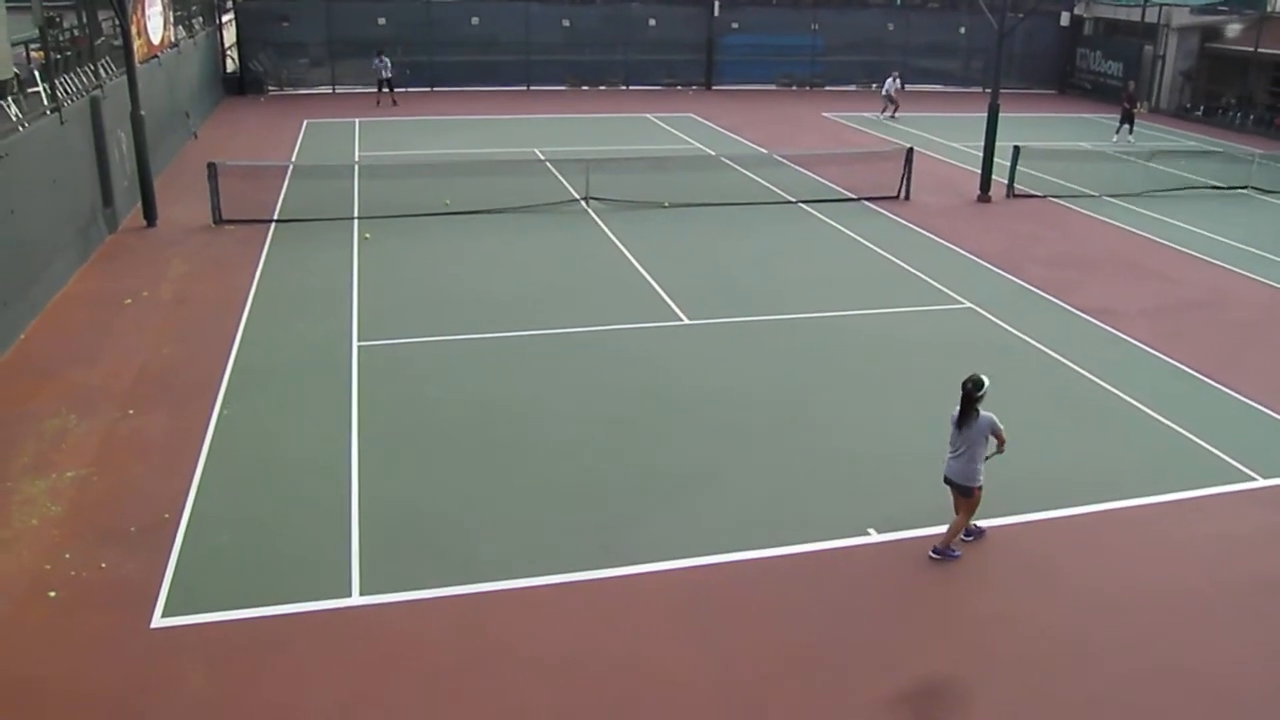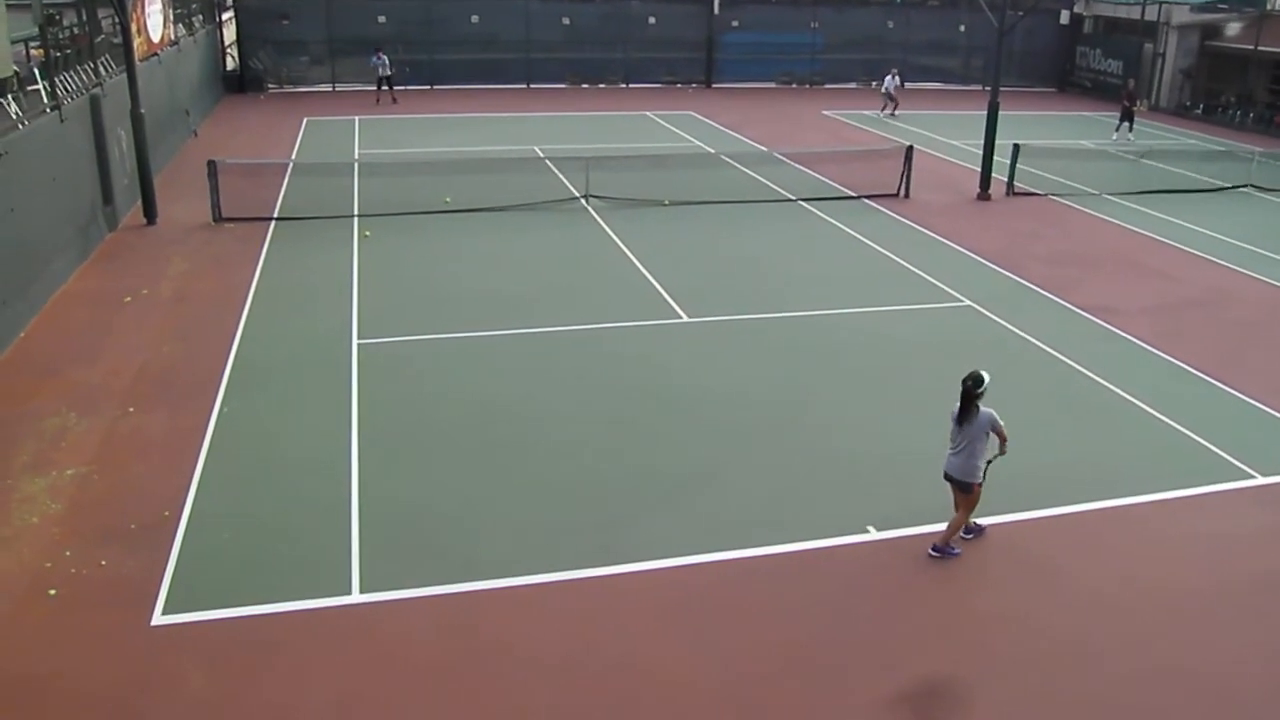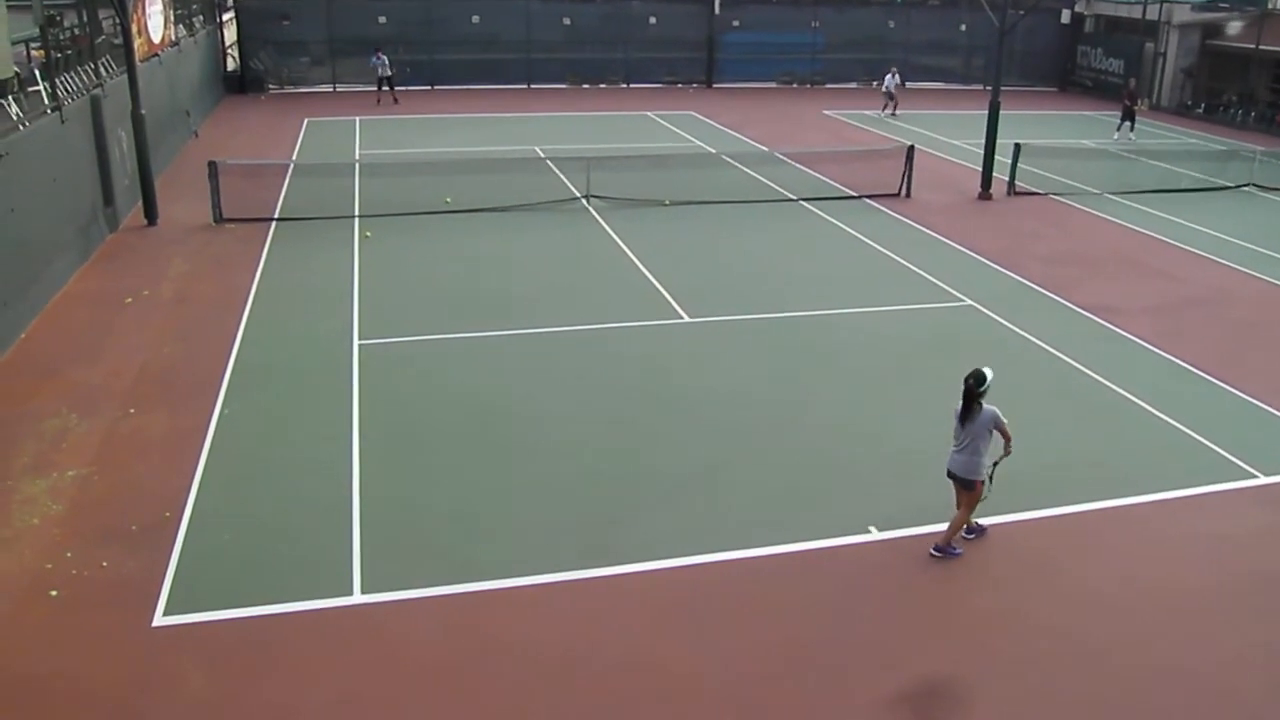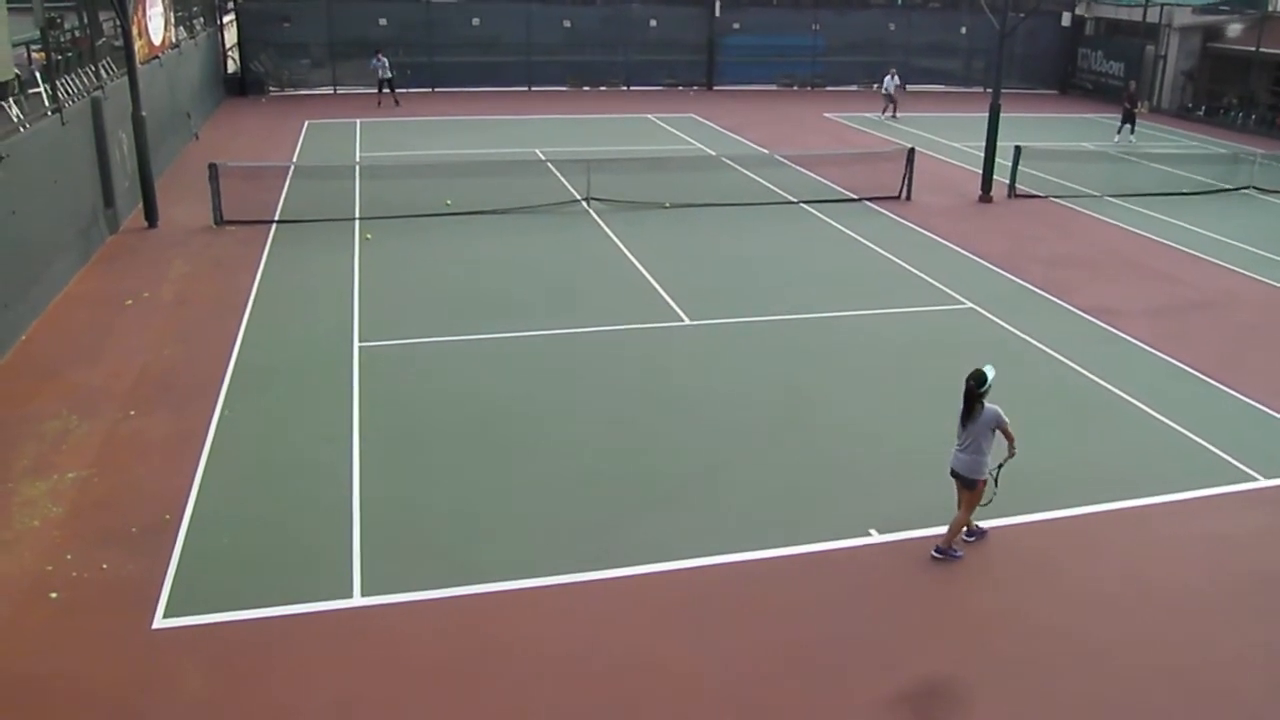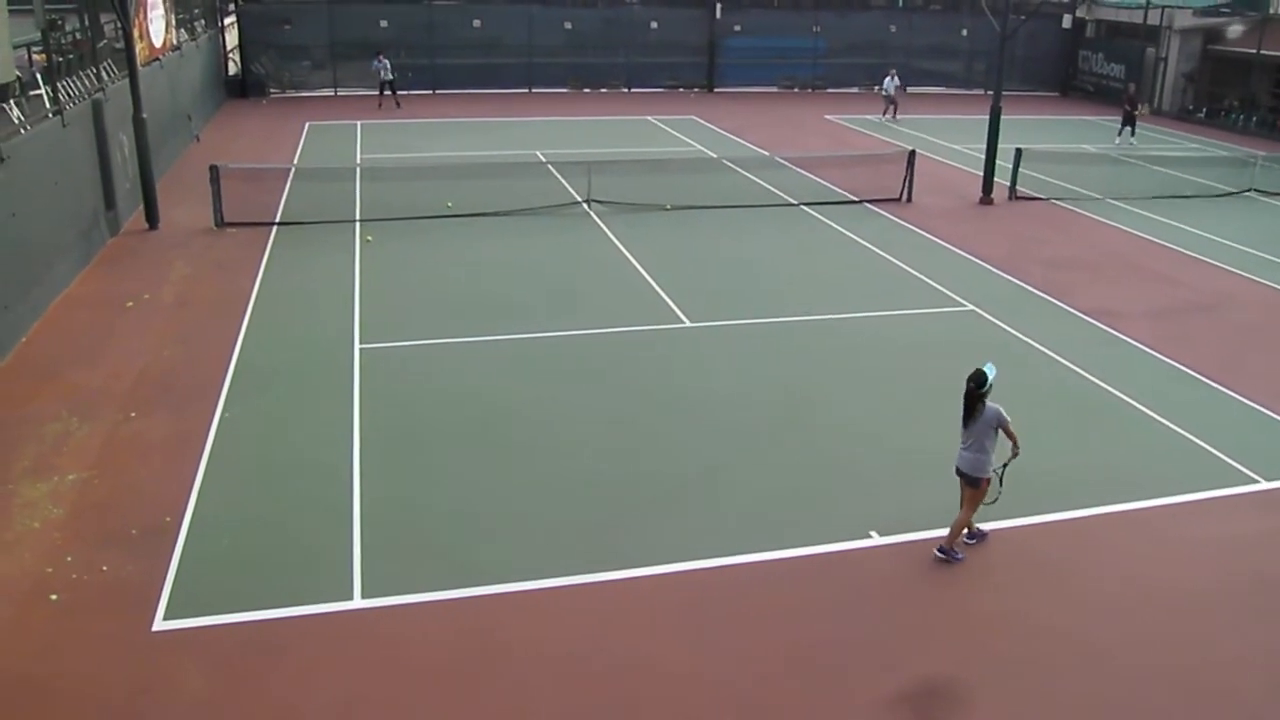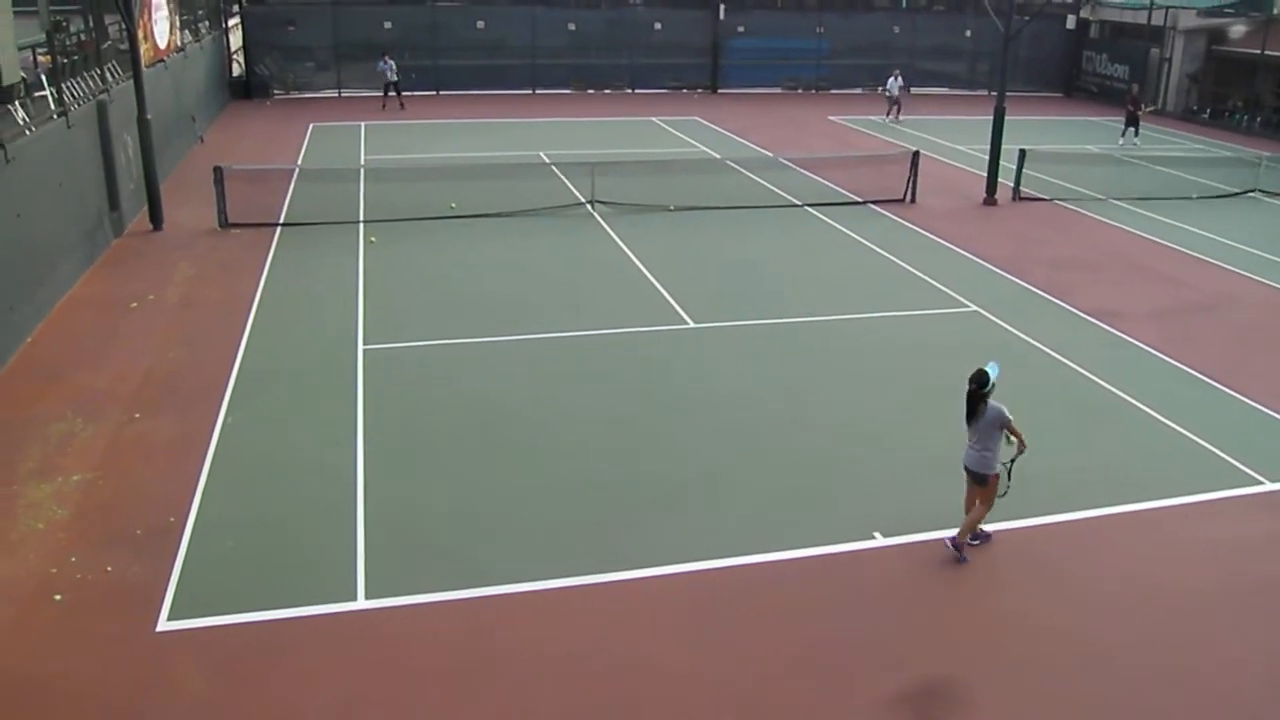
dt=0.1s
person 1, frame 1
left shoulder: (957, 414)
right shoulder: (988, 419)
right elbow: (1002, 440)
right wrist: (999, 447)
left hip: (950, 471)
right hip: (969, 477)
left knee: (960, 507)
right knee: (966, 514)
left ankle: (969, 530)
right ankle: (940, 547)
person 1, frame 2
left shoulder: (957, 410)
right shoulder: (988, 416)
right elbow: (1003, 437)
right wrist: (1003, 447)
left hip: (950, 468)
right hip: (969, 473)
left knee: (960, 504)
right knee: (965, 511)
left ankle: (969, 527)
right ankle: (940, 545)
person 1, frame 3
left shoulder: (961, 408)
right shoulder: (991, 413)
right elbow: (1007, 436)
right wrist: (1008, 446)
left hip: (954, 465)
right hip: (972, 471)
left knee: (962, 502)
right knee: (965, 509)
left ankle: (970, 527)
right ankle: (941, 544)
person 1, frame 4
left shoulder: (964, 408)
right shoulder: (993, 412)
right elbow: (1009, 436)
right wrist: (1011, 447)
left hip: (957, 464)
right hip: (975, 470)
left knee: (964, 503)
right knee: (966, 509)
left ankle: (970, 530)
right ankle: (943, 546)
person 1, frame 5
left shoulder: (967, 406)
right shoulder: (995, 411)
right elbow: (1010, 434)
right wrist: (1015, 446)
left hip: (962, 463)
right hip: (979, 469)
left knee: (967, 502)
right knee: (969, 509)
left ankle: (971, 531)
right ankle: (945, 548)
person 1, frame 6
left shoulder: (972, 404)
right shoulder: (997, 410)
right elbow: (1014, 431)
left wrist: (1003, 434)
right wrist: (1022, 442)
left hip: (970, 460)
right hip: (986, 466)
left knee: (971, 499)
right knee: (984, 506)
left ankle: (975, 532)
right ankle: (958, 540)
